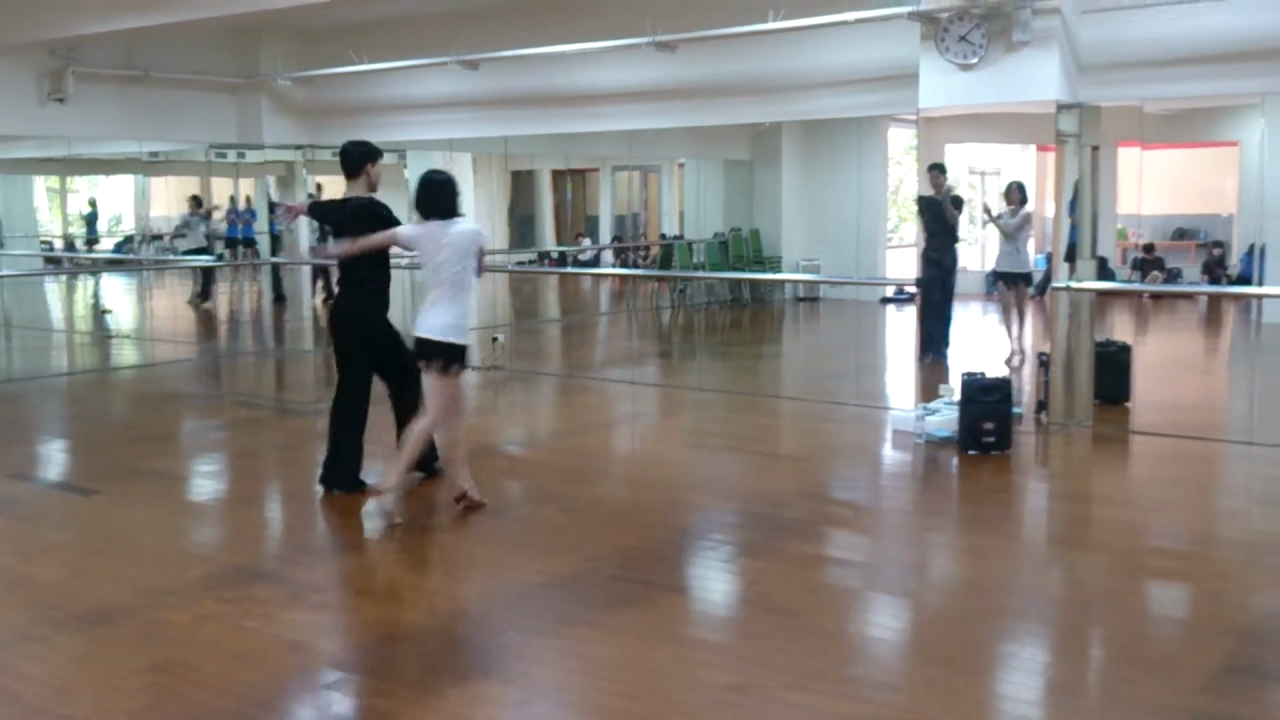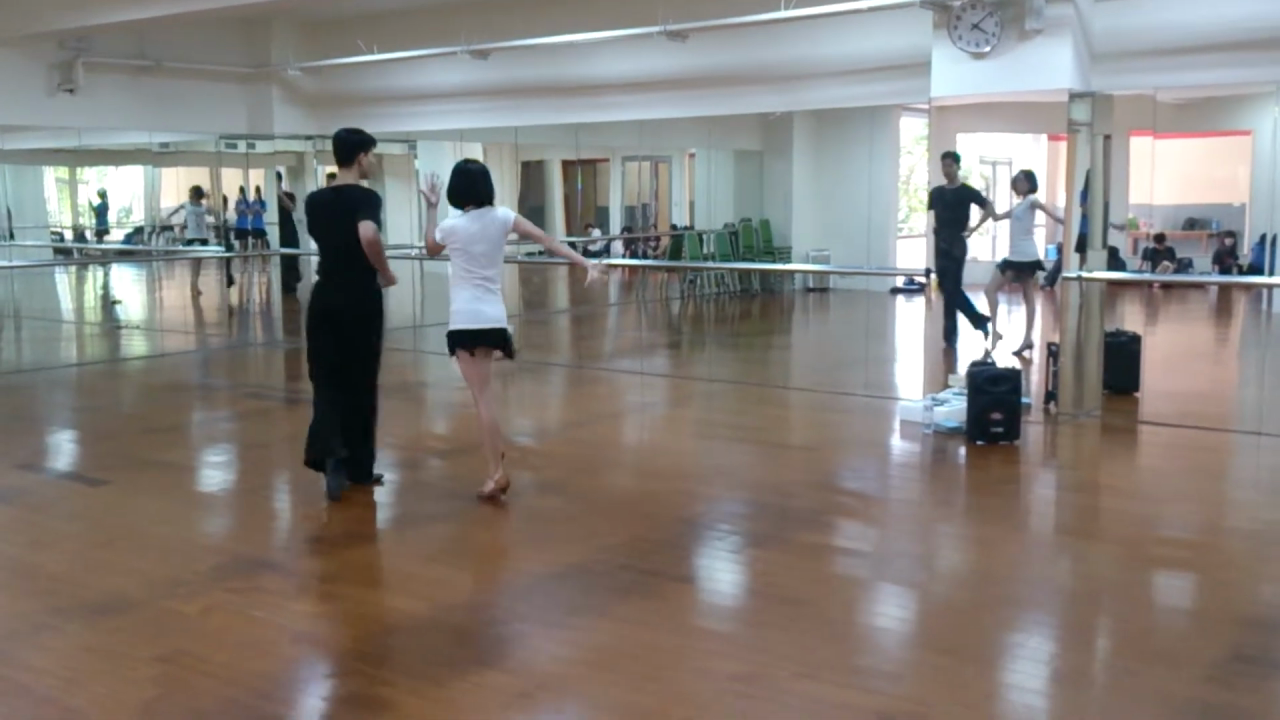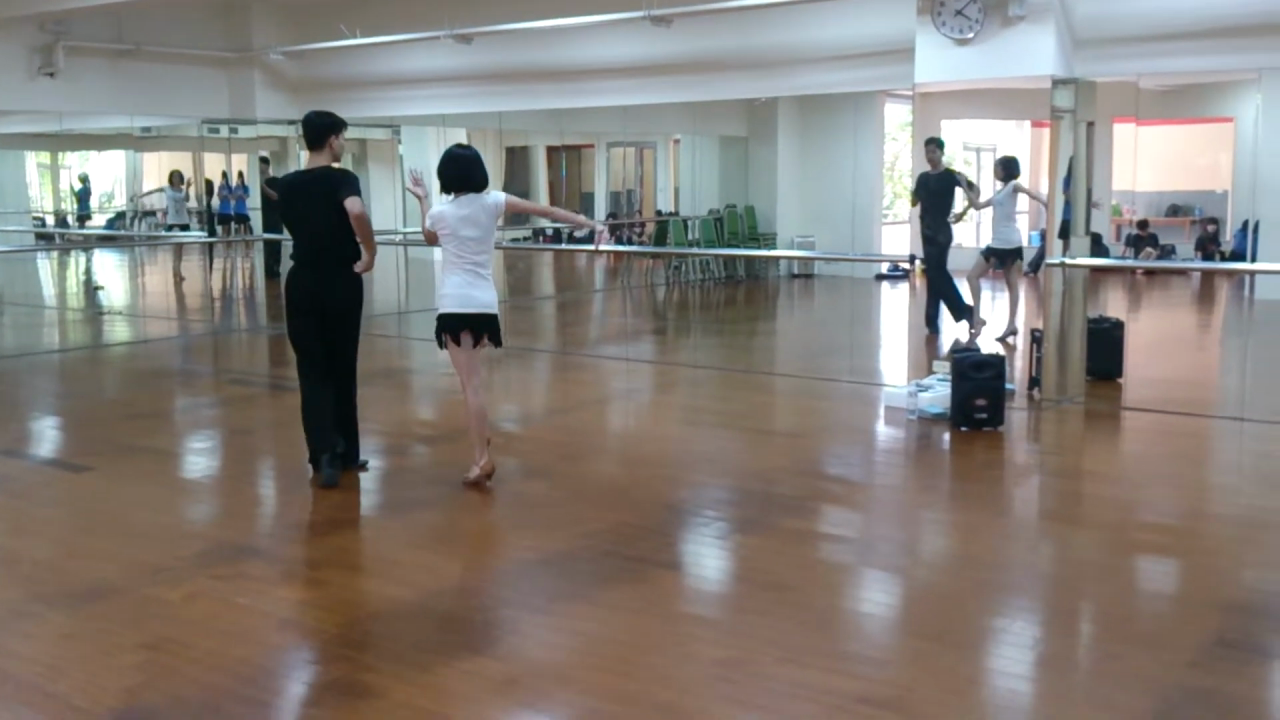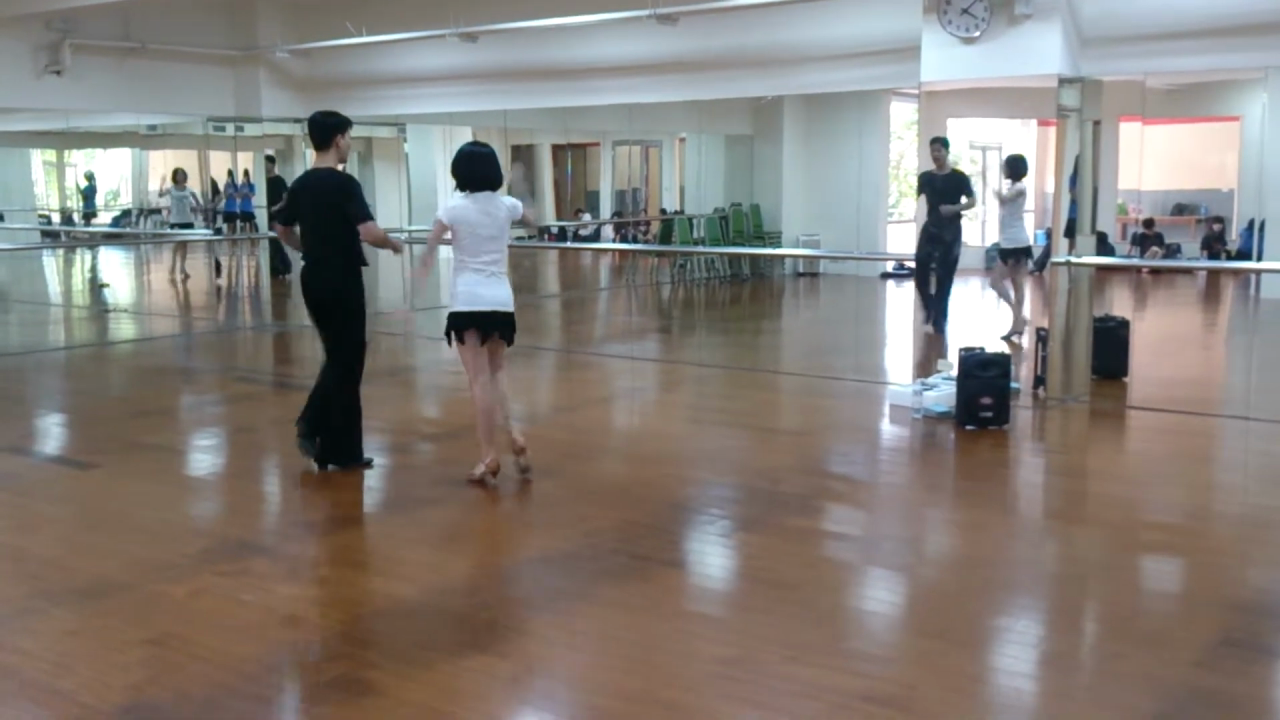
dt=0.5s
person 1, frame 1
left shoulder: (333, 210)
right shoulder: (373, 211)
left elbow: (311, 208)
left wrist: (300, 207)
left hip: (347, 310)
right hip: (366, 315)
left knee: (369, 385)
person 1, frame 2
left shoulder: (314, 201)
right shoulder: (366, 198)
right elbow: (369, 236)
right wrist: (384, 273)
left hip: (324, 298)
right hip: (361, 299)
left knee: (328, 381)
right knee: (360, 384)
left ankle: (330, 455)
right ankle: (356, 467)
person 1, frame 3
left shoulder: (286, 185)
right shoulder: (342, 179)
right elbow: (357, 212)
right wrist: (370, 252)
left hip: (301, 283)
right hip: (340, 283)
left knee: (312, 369)
right knee: (341, 368)
left ankle: (326, 451)
right ankle: (340, 452)
person 1, frame 4
left shoulder: (300, 185)
right shoulder: (344, 183)
left elbow: (283, 230)
right elbow: (368, 233)
right wrist: (393, 244)
left hip: (314, 279)
right hip: (340, 281)
left knee: (338, 358)
right knee: (344, 364)
left ankle: (313, 424)
right ankle: (338, 451)
person 2, frame 1
left shoulder: (416, 233)
right shoulder: (472, 232)
left elbow: (359, 245)
right elbow: (478, 269)
left wrist: (319, 252)
left hip: (428, 330)
right hip: (451, 333)
left knee: (453, 410)
right knee: (436, 414)
left ankle: (464, 485)
right ankle: (392, 482)
person 2, frame 2
left shoulder: (450, 227)
right shoulder: (502, 218)
left elbow: (430, 249)
right elbow: (549, 242)
left wrist: (432, 207)
right wrist: (587, 264)
left hip: (466, 319)
right hip: (494, 318)
left knee: (483, 397)
right knee: (484, 393)
left ankle: (497, 474)
right ankle: (495, 463)
person 2, frame 3
left shoulder: (439, 213)
right shoulder: (493, 202)
right elbow: (548, 211)
left wrist: (422, 200)
right wrist: (591, 224)
left hip: (456, 304)
right hip: (485, 302)
left knee: (470, 382)
right knee: (471, 379)
left ankle: (482, 460)
right ankle: (481, 444)
person 2, frame 4
left shoulder: (454, 208)
right shoulder: (507, 205)
left elbow: (428, 256)
right elbow: (532, 223)
left hip: (469, 303)
right hip: (502, 301)
left knee: (480, 381)
right knee: (496, 377)
left ankle: (489, 458)
right ankle: (515, 439)
person 3, frame 1
left shoulder: (955, 200)
right shoulder: (924, 201)
left elbow: (954, 219)
left wrist: (946, 199)
left hip: (948, 253)
right hip: (931, 252)
left knee: (944, 302)
right knee: (928, 301)
left ankle: (940, 347)
right ankle: (928, 348)
person 3, frame 2
left shoulder: (967, 191)
right shoulder: (936, 192)
left elbow: (989, 210)
right elbow: (925, 211)
left hip: (956, 243)
right hip: (940, 243)
left knee: (950, 289)
right knee: (948, 287)
left ankle: (950, 334)
right ankle: (979, 321)
person 3, frame 3
left shoulder: (950, 176)
right shoulder: (922, 178)
right elbow: (913, 202)
right wrist: (911, 189)
left hip: (941, 229)
right hip: (927, 229)
left knee: (935, 275)
right knee: (938, 274)
left ankle: (932, 321)
right ankle: (965, 313)
person 3, frame 4
left shoulder: (959, 177)
right shoulder: (925, 177)
left elbow: (972, 202)
left wrist: (953, 209)
left hip: (951, 229)
right hip: (931, 226)
left knee: (945, 274)
right knee: (921, 264)
left ankle: (938, 318)
right ankle: (930, 305)
person 4, frame 1
left shoulder: (1026, 214)
right shoulder: (1006, 213)
left elbow: (1009, 232)
right elbow: (995, 220)
left wrist: (993, 220)
right wrist: (991, 216)
left hip: (1021, 267)
right hip: (1003, 266)
left knee: (1020, 308)
right knee: (1006, 308)
left ankle: (1019, 341)
right ankle: (1013, 347)
person 4, frame 2
left shoulder: (1032, 201)
right shoulder: (1018, 206)
left elbow: (1051, 214)
right elbow: (997, 217)
left hip: (1023, 256)
right hip: (1019, 256)
left knee: (991, 289)
right knee: (1028, 298)
left ankle: (995, 331)
right ankle: (1028, 339)
person 4, frame 3
left shoulder: (1013, 186)
right shoulder: (999, 193)
left elbow: (1030, 193)
right elbow: (977, 205)
left wrist: (1045, 203)
right wrist: (965, 186)
left hip: (1007, 243)
right hip: (1000, 243)
left knee: (973, 276)
right knee: (1012, 284)
left ankle: (977, 317)
right ankle: (1011, 325)
person 4, frame 4
left shoulder: (1019, 189)
right shoulder: (1015, 188)
left elbow: (1004, 200)
left wrist: (995, 189)
left hip: (1013, 243)
right hip: (1014, 242)
left knee: (996, 282)
right knee: (1017, 284)
left ankle: (1018, 318)
right ankle: (1017, 323)
